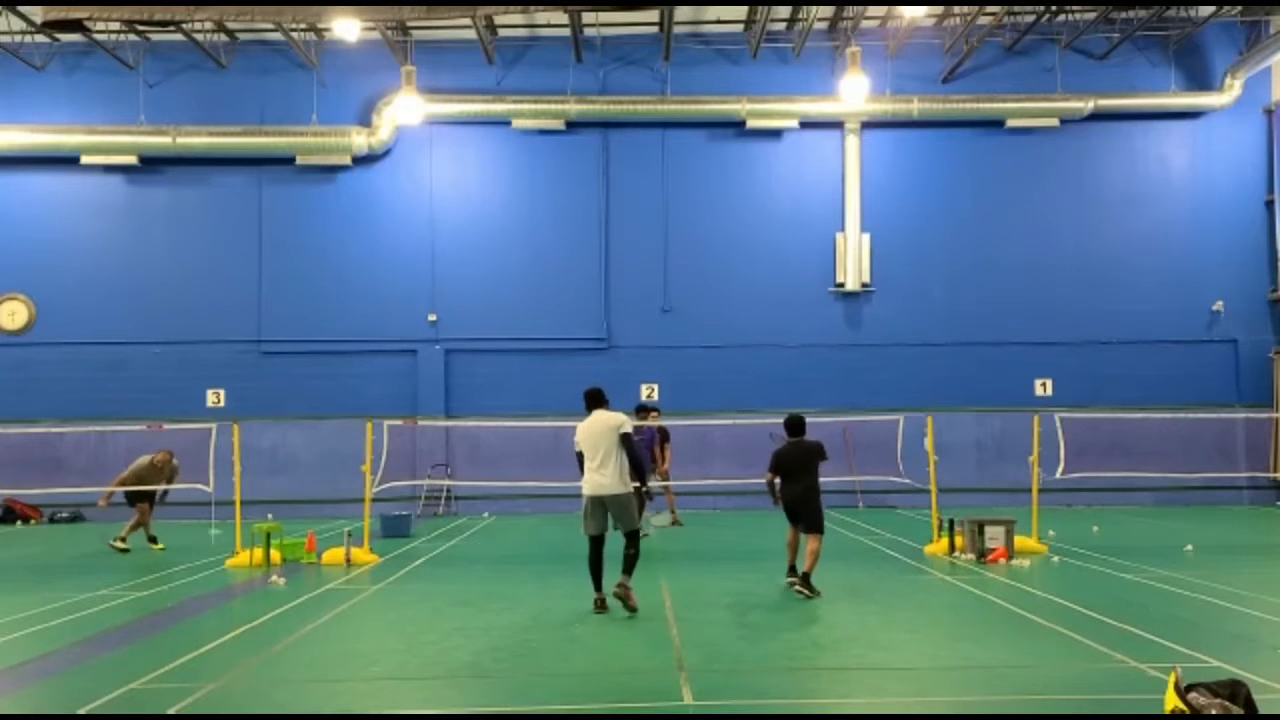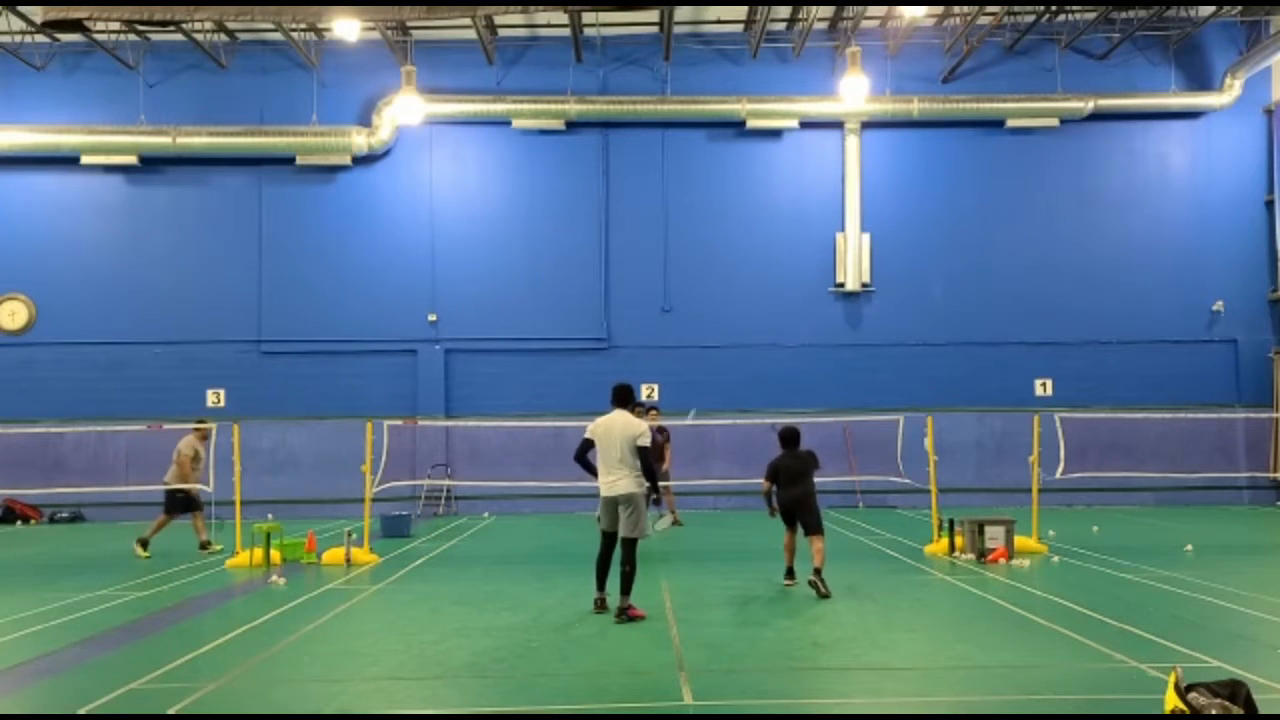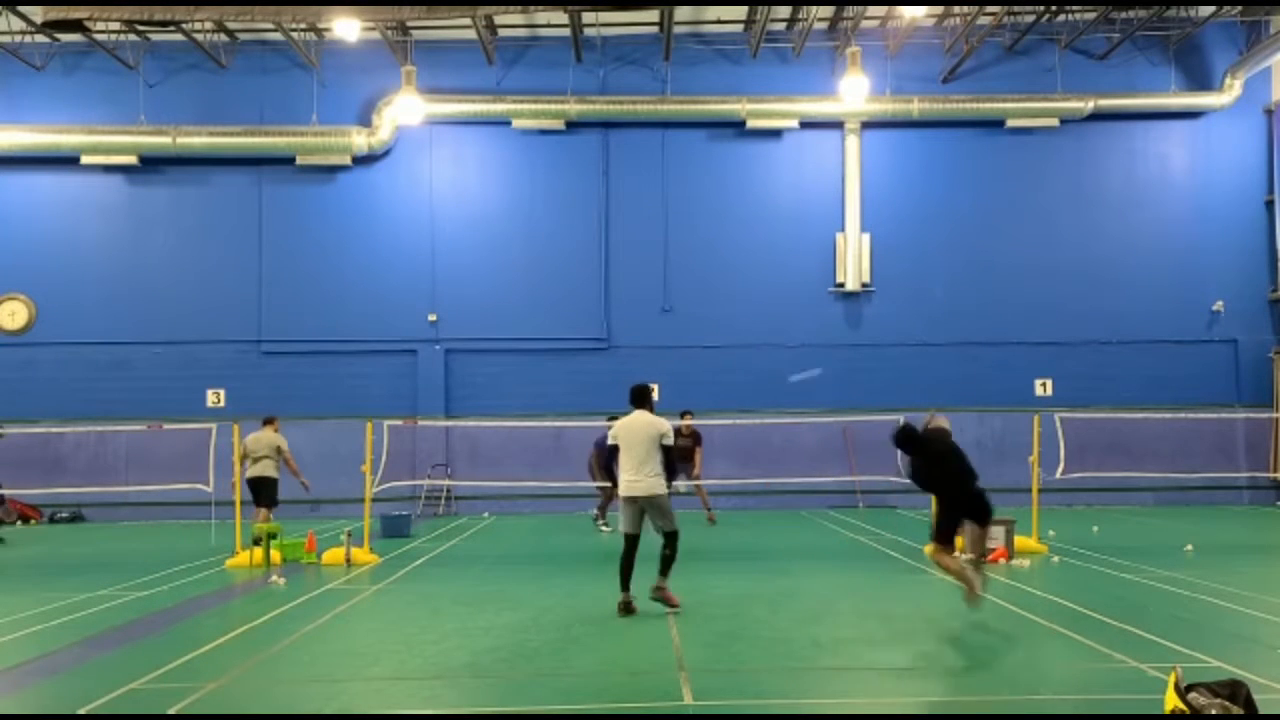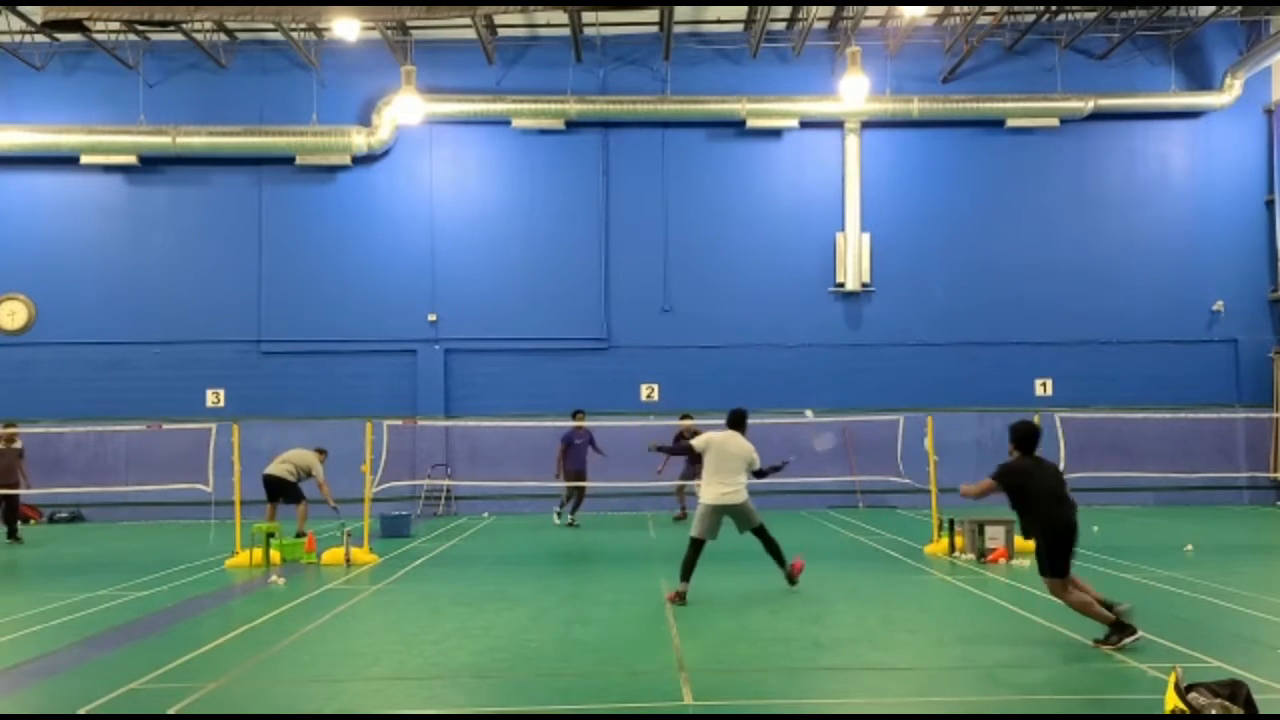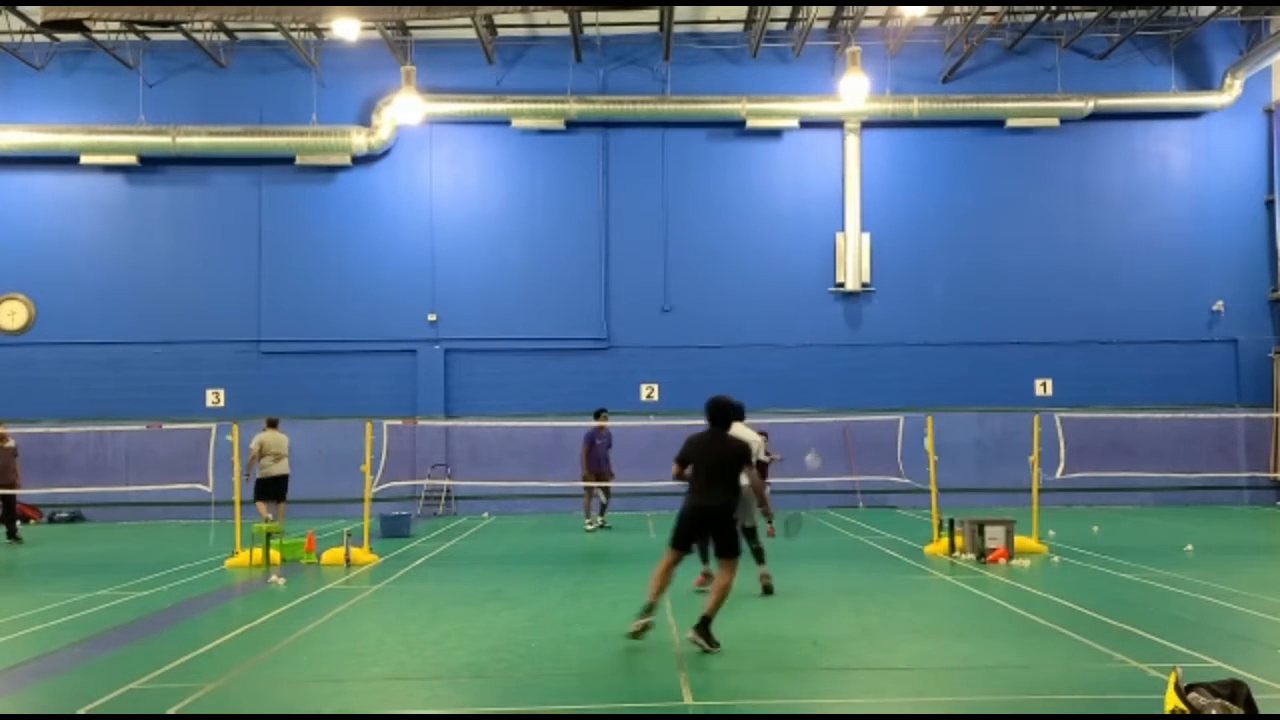
dt=1s
person 1, frame 1
left shoulder: (580, 429)
right shoulder: (619, 419)
right elbow: (632, 453)
right wrist: (643, 482)
left hip: (590, 491)
right hip: (618, 489)
left knee: (595, 544)
right knee: (632, 536)
left ankle: (599, 598)
right ankle: (623, 584)
person 1, frame 2
left shoulder: (597, 424)
right shoulder: (639, 426)
left elbow: (579, 455)
right elbow: (646, 464)
right wrist: (656, 490)
left hip: (607, 491)
right hip: (632, 491)
left knee: (606, 544)
right knee: (628, 548)
left ankle: (600, 598)
right ankle: (624, 607)
person 1, frame 3
left shoulder: (618, 426)
right shoulder: (661, 425)
left elbow: (607, 462)
right elbow: (671, 461)
left wrist: (618, 483)
right wrist: (669, 480)
left hip: (627, 491)
right hip: (654, 490)
left knee: (630, 545)
right knee: (671, 536)
left ankle: (625, 599)
right ankle: (660, 585)
person 1, frame 4
left shoulder: (711, 437)
right shoulder: (749, 448)
left elbow: (682, 450)
right elbow: (759, 474)
left wrist: (661, 448)
right wrist: (776, 468)
left hip: (710, 501)
right hip: (738, 500)
left knee: (695, 547)
right knee: (762, 534)
left ankle: (682, 591)
right ankle: (788, 572)
person 1, frame 5
right shoulder: (756, 437)
right elbow: (762, 468)
right hip: (746, 487)
right knee: (750, 533)
left ankle: (706, 572)
right ankle: (764, 574)
person 2, frame 1
left shoulder: (779, 453)
right shoulder: (815, 447)
left elbow: (769, 479)
right elbow: (823, 458)
left wrist: (774, 495)
left hip: (788, 499)
right hip: (809, 498)
left knee: (794, 528)
right knee: (814, 538)
left ankle: (791, 571)
right ankle: (804, 580)
person 2, frame 2
left shoulder: (775, 463)
right shoulder: (809, 456)
left elbow: (766, 489)
left wrist: (770, 506)
left hip: (785, 503)
right hip: (806, 501)
left knee: (791, 530)
right knee: (817, 540)
left ankle: (789, 573)
right ankle: (816, 573)
person 2, frame 3
left shoulder: (917, 470)
right shoulder: (938, 438)
left elbow: (931, 489)
right elbow: (942, 422)
right wrist: (935, 419)
left hip: (951, 503)
right hip: (973, 496)
left knee: (940, 554)
right knee: (981, 526)
left ankle: (972, 583)
right ankle: (977, 566)
person 2, frame 4
left shoulder: (1010, 469)
right shoulder: (1049, 467)
left elbow: (977, 491)
right elbow: (1070, 502)
left wrist: (965, 490)
left hip: (1050, 533)
right hip: (1064, 526)
left knee: (1058, 588)
right knee: (1060, 577)
left ankle: (1121, 628)
right ankle: (1111, 607)
person 2, frame 5
left shoulder: (693, 442)
right shoulder: (740, 446)
left elbow: (676, 473)
right elbow: (755, 481)
left hip: (693, 510)
right hip: (722, 512)
left knee: (669, 561)
right knee: (727, 570)
left ankle: (646, 612)
right ankle: (702, 627)
